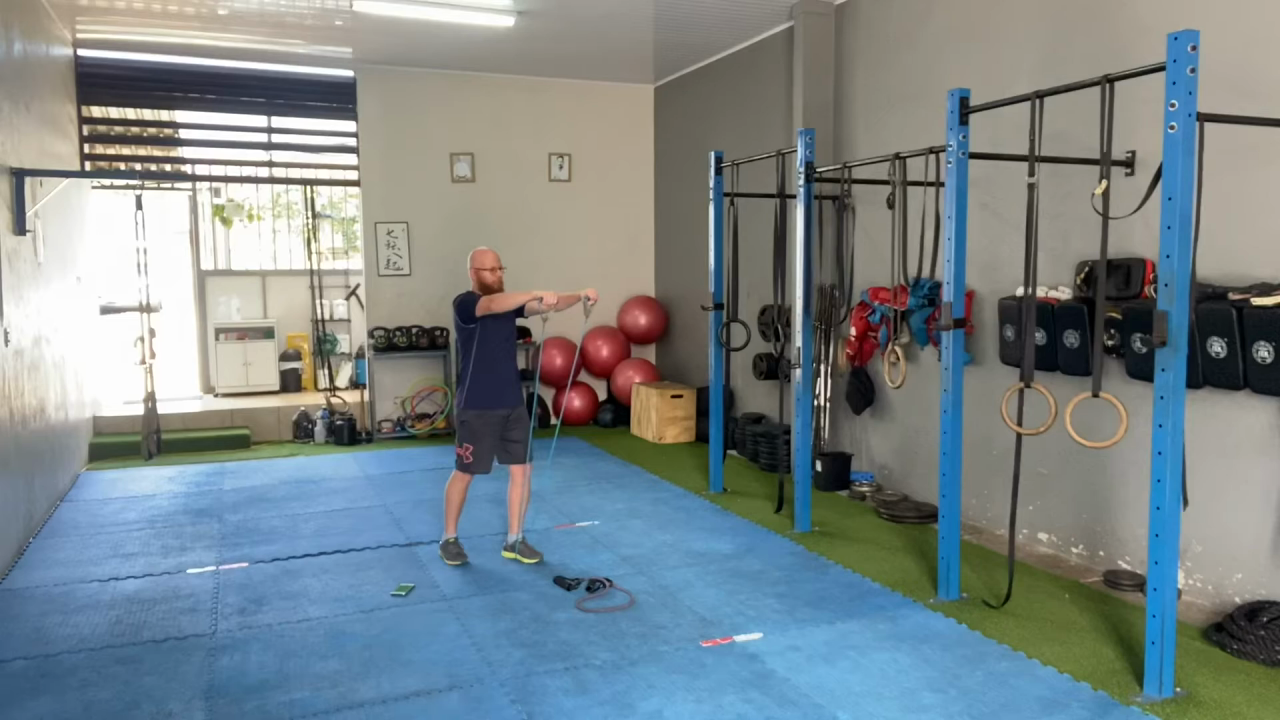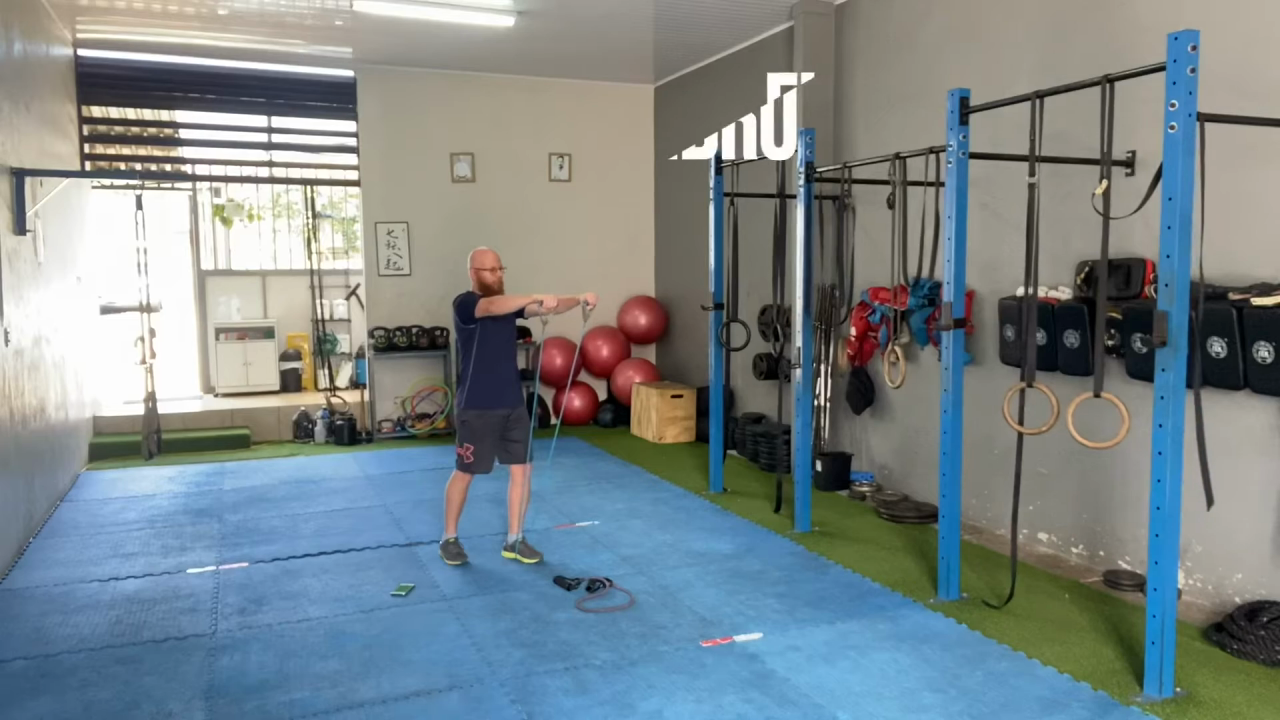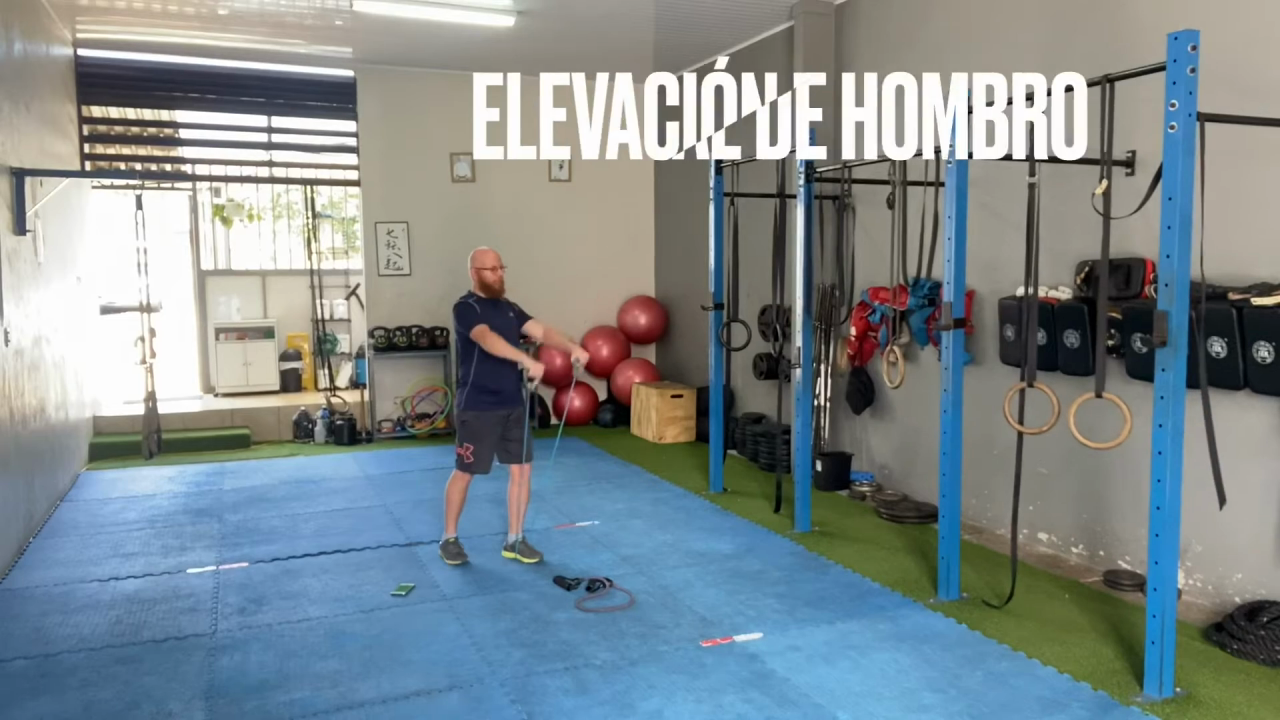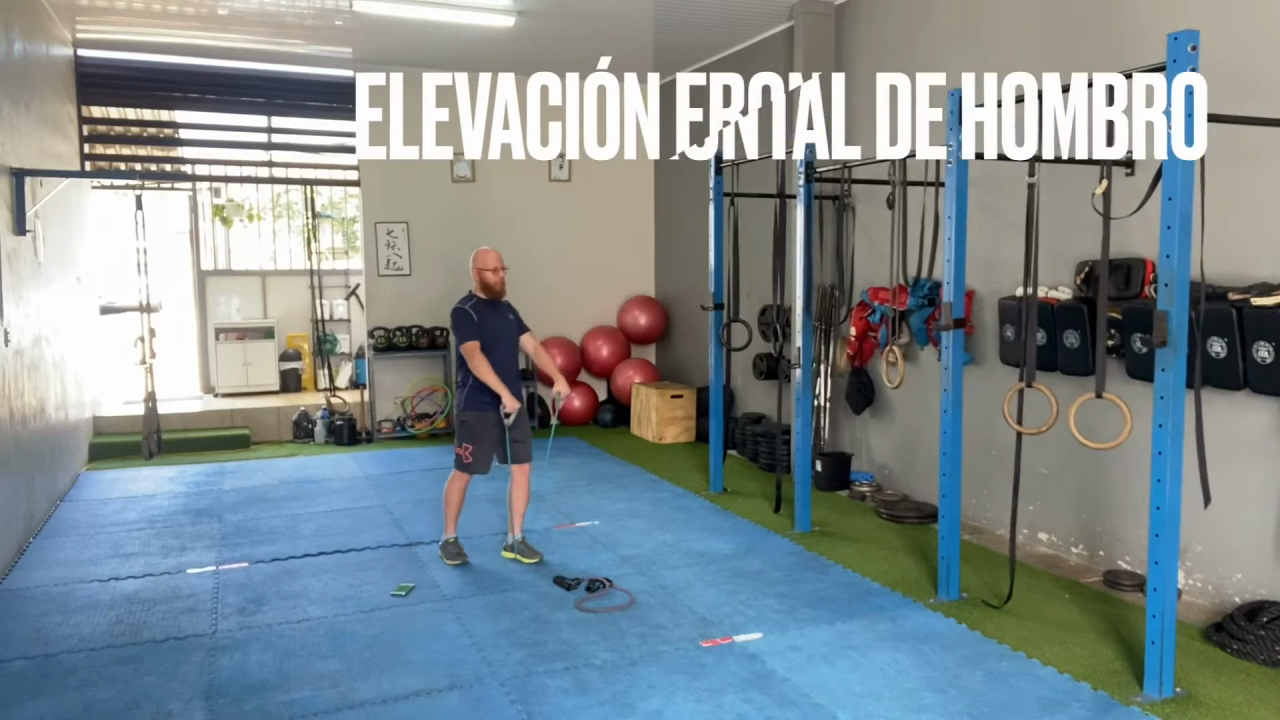
dt=0.3s
person 1, frame 1
left shoulder: (508, 303)
right shoulder: (465, 304)
left elbow: (548, 306)
right elbow: (492, 304)
left wrist: (578, 297)
right wrist: (538, 294)
left hip: (513, 404)
right hip: (477, 408)
left knee: (521, 469)
right knee: (464, 473)
left ankle: (514, 540)
right ankle: (449, 538)
person 1, frame 2
left shoulder: (507, 303)
right shoulder: (464, 304)
left elbow: (546, 309)
right elbow: (492, 306)
left wrist: (577, 300)
right wrist: (537, 298)
left hip: (513, 404)
right hip: (477, 408)
left knee: (521, 469)
right knee: (464, 473)
left ankle: (514, 540)
right ankle: (449, 538)
person 1, frame 3
left shoulder: (508, 306)
right shoulder: (466, 307)
left elbow: (541, 331)
right elbow: (487, 339)
left wrist: (572, 347)
right wrist: (526, 360)
left hip: (513, 404)
right hip: (477, 408)
left knee: (522, 468)
right knee: (464, 472)
left ankle: (515, 540)
right ankle: (449, 538)
person 1, frame 4
left shoulder: (507, 309)
right shoulder: (464, 312)
left elbow: (532, 346)
right elbow: (474, 357)
left wrist: (557, 378)
right wrist: (504, 394)
left hip: (513, 405)
right hip: (476, 409)
left knee: (521, 468)
right knee: (463, 473)
left ankle: (515, 539)
right ankle: (449, 538)
